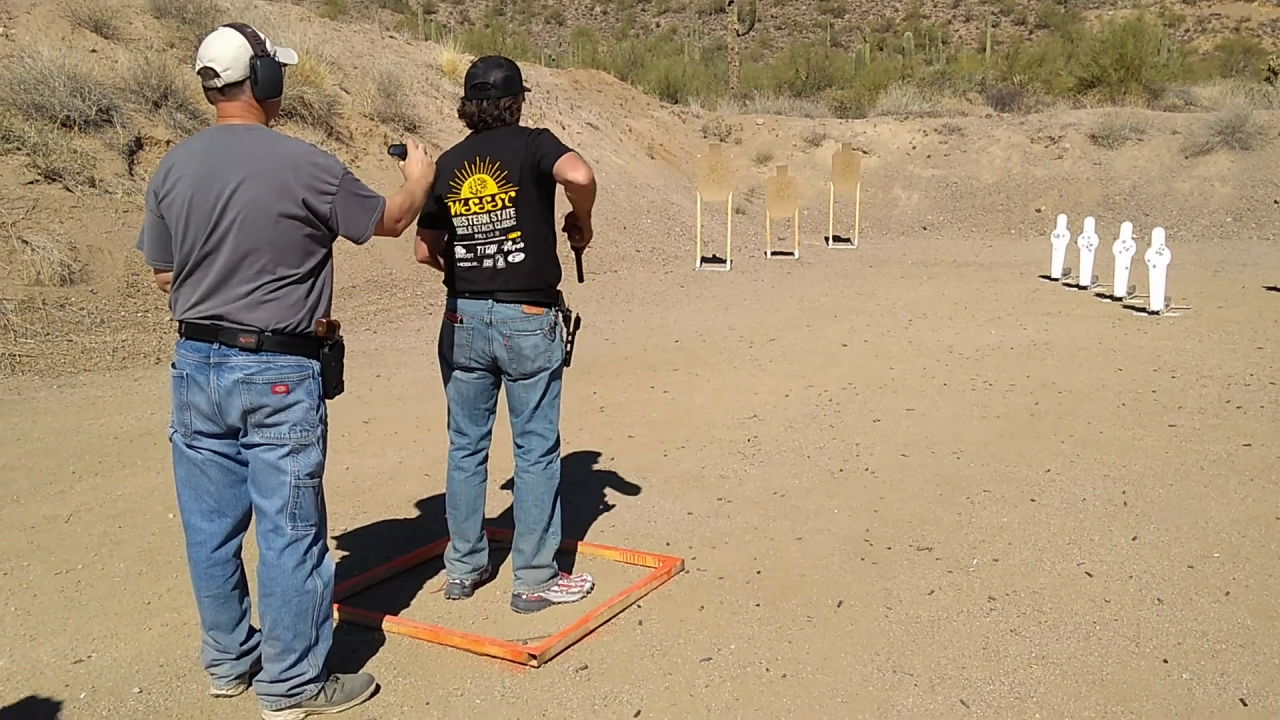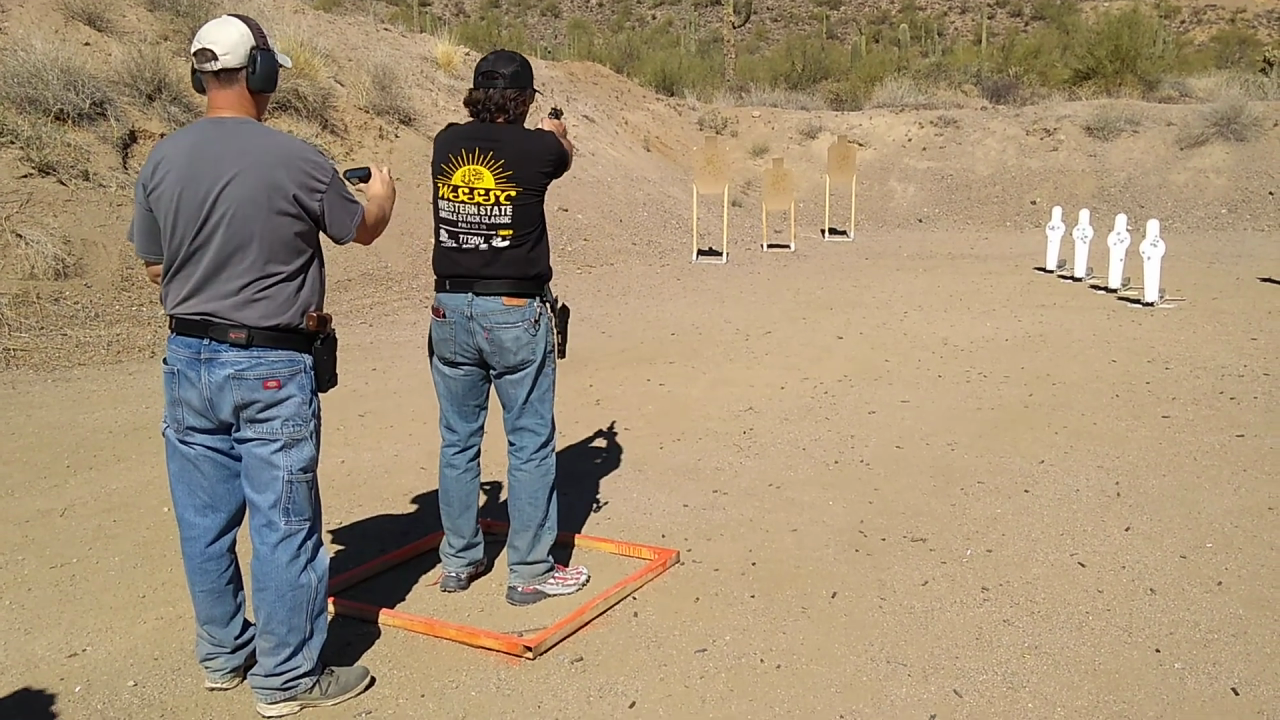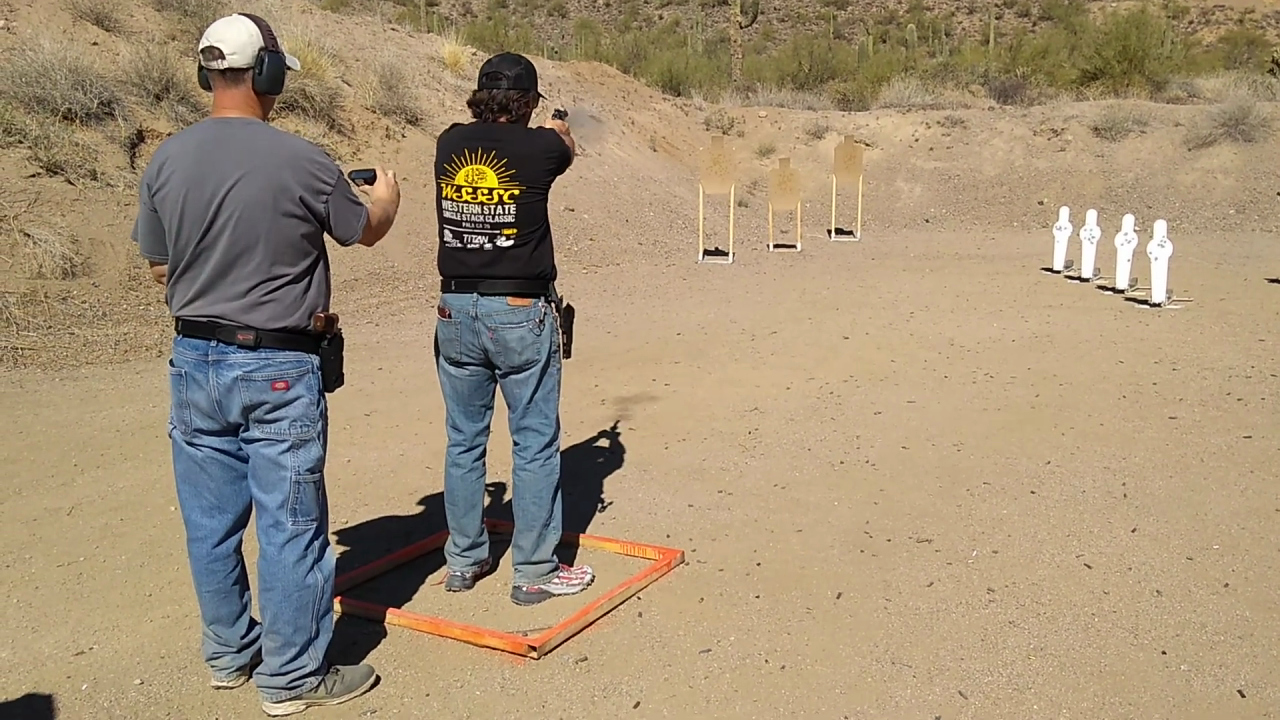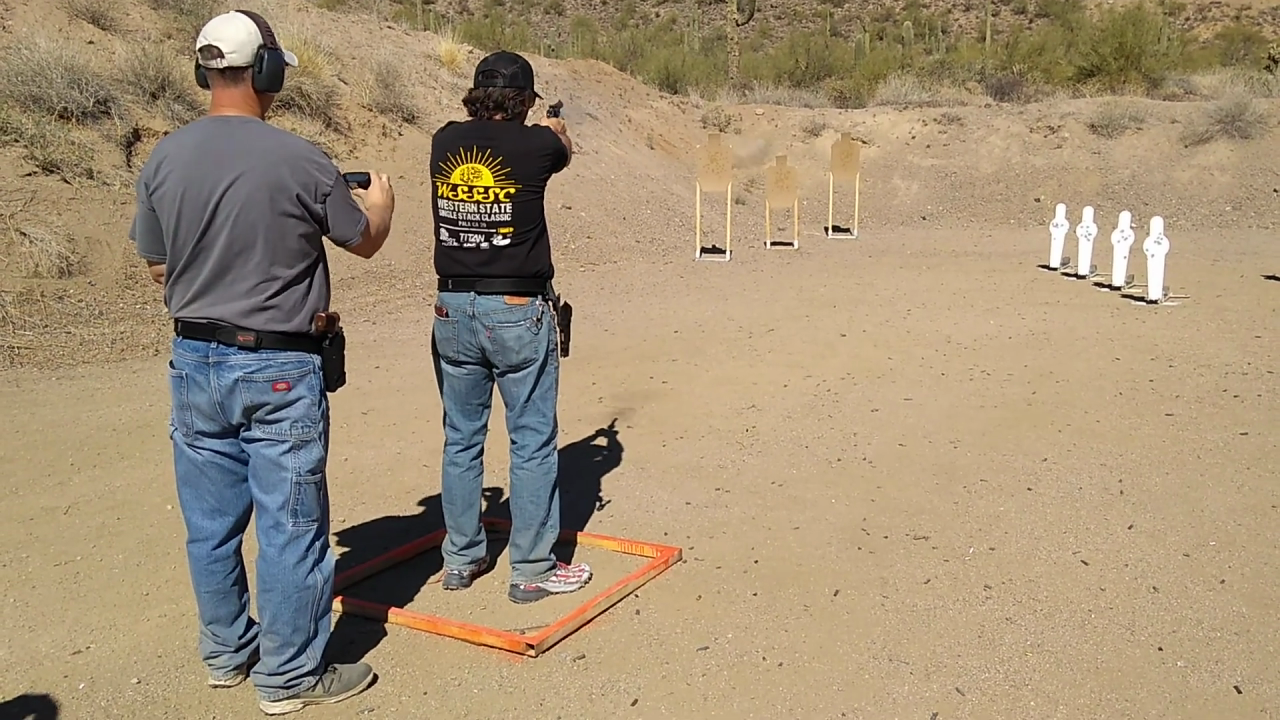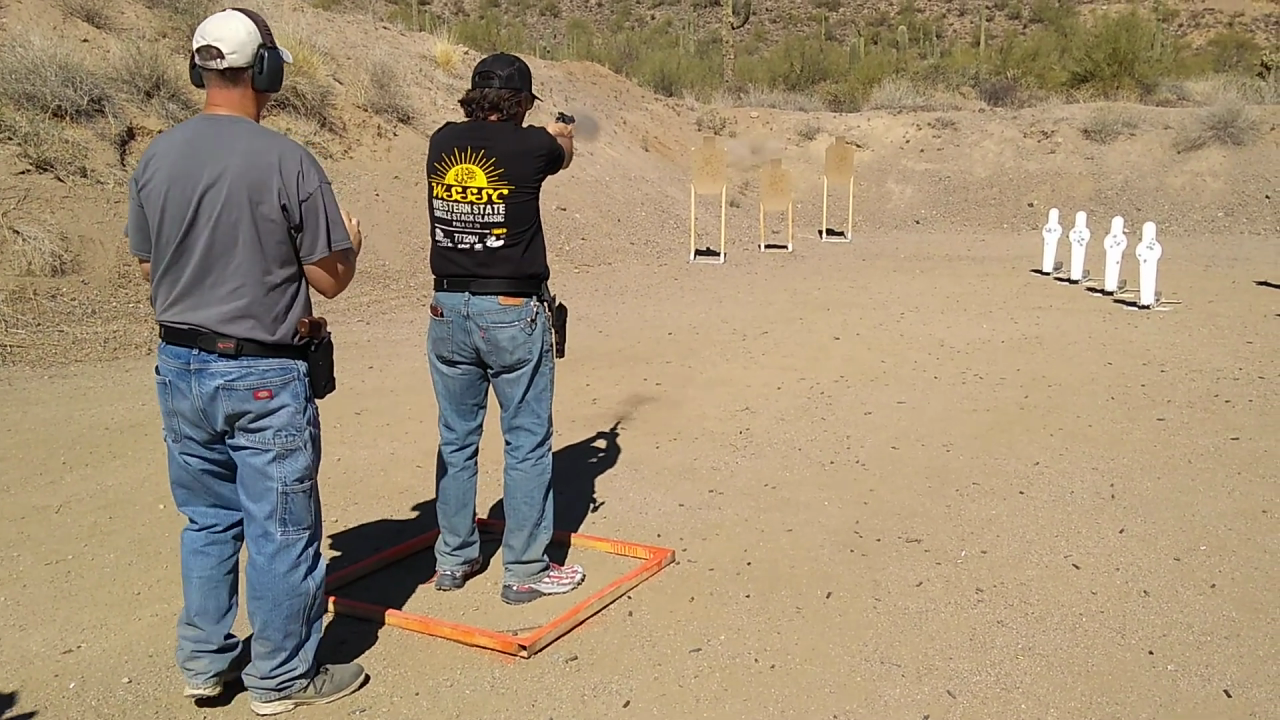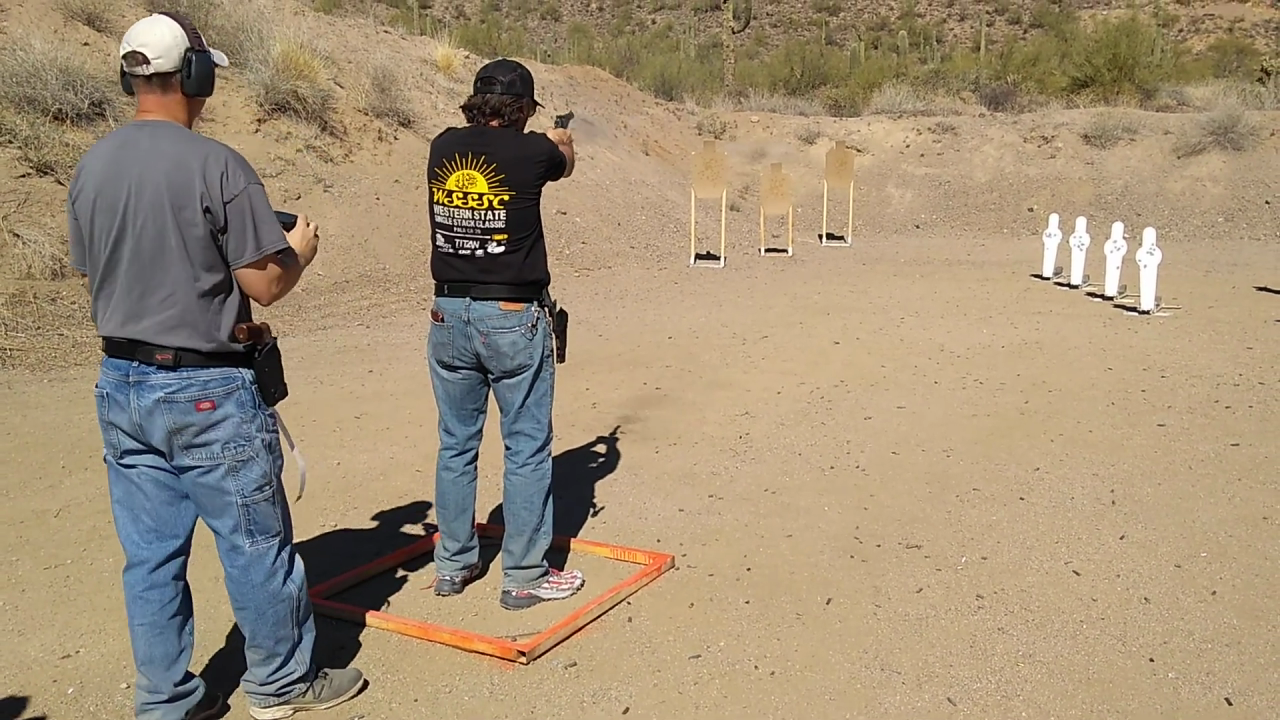
dt=0.5s
person 1, frame 1
left shoulder: (172, 167)
right shoulder: (305, 165)
left elbow: (165, 276)
right elbow: (391, 220)
right wrist: (420, 177)
left hip: (196, 364)
right hip: (277, 373)
left knee: (210, 525)
right knee: (289, 530)
left ankle: (228, 660)
person 1, frame 2
left shoulder: (160, 160)
right shoulder: (295, 160)
left elbow: (155, 268)
right elbow: (363, 230)
right wrist: (382, 195)
left hip: (188, 360)
right hip: (269, 368)
left knee: (204, 520)
right knee: (283, 524)
left ankle: (223, 653)
person 1, frame 3
left shoulder: (165, 161)
right shoulder: (301, 161)
left elbow: (160, 267)
right elbow: (366, 232)
right wrist: (386, 197)
left hip: (194, 361)
right hip: (277, 369)
left knee: (211, 521)
right knee: (290, 525)
left ankle: (229, 652)
person 1, frame 4
left shoulder: (163, 159)
right shoulder: (298, 160)
left elbow: (158, 268)
right elbow: (365, 241)
right wrist: (380, 202)
left hip: (195, 362)
right hip: (278, 370)
left knee: (210, 523)
right knee: (290, 526)
left ankle: (226, 651)
person 1, frame 5
left shoulder: (155, 157)
right shoulder: (287, 163)
left elbow: (148, 264)
right elbow: (330, 278)
right wrist: (350, 242)
left hip: (179, 367)
right hip: (263, 376)
left knee: (209, 520)
right knee: (280, 533)
left ankle: (207, 658)
person 1, frame 6
left shoulder: (89, 167)
right shoulder: (215, 165)
left elbow: (90, 274)
right elbow: (265, 283)
right wrist: (301, 249)
left hip: (122, 383)
right hip: (206, 388)
left knee: (150, 553)
right knee: (254, 543)
person 2, frame 1
left shoulder: (448, 165)
right shoulder: (531, 144)
left elbow: (425, 250)
right elbow: (579, 175)
right wrist: (580, 225)
left hip: (464, 319)
right hip: (528, 320)
left knee: (467, 446)
right knee: (536, 450)
left ankle: (463, 567)
right ankle: (535, 579)
person 2, frame 2
left shoulder: (446, 143)
right shoulder: (538, 148)
left hip: (451, 310)
right hip: (515, 314)
left knee: (458, 441)
right knee: (530, 444)
left ankle: (459, 560)
right ankle: (530, 572)
person 2, frame 3
left shoulder: (449, 143)
right shoulder: (539, 147)
right elbow: (566, 149)
right wrist: (560, 129)
left hip: (456, 310)
right hip: (520, 312)
left knee: (464, 440)
right knee: (535, 444)
left ankle: (463, 559)
right ankle: (535, 571)
person 2, frame 4
left shoulder: (444, 141)
right shoulder: (535, 144)
right elbow: (563, 150)
right wrist: (555, 128)
left hip: (453, 309)
right hip: (517, 312)
left knee: (461, 439)
right knee: (532, 443)
left ankle: (461, 558)
right ankle: (533, 570)
person 2, frame 5
left shoulder: (442, 141)
right shoulder: (531, 146)
right elbow: (563, 155)
right wrist: (561, 135)
left hip: (449, 308)
right hip: (512, 312)
left knee: (456, 440)
right knee: (527, 443)
left ankle: (454, 558)
right ankle: (526, 570)
person 2, frame 6
left shoulder: (443, 147)
right shoulder: (532, 152)
right elbow: (565, 163)
right wrist: (562, 141)
left hip: (449, 315)
right hip: (513, 318)
left knee: (456, 444)
right knee: (526, 448)
left ankle: (453, 563)
right ankle: (525, 576)
